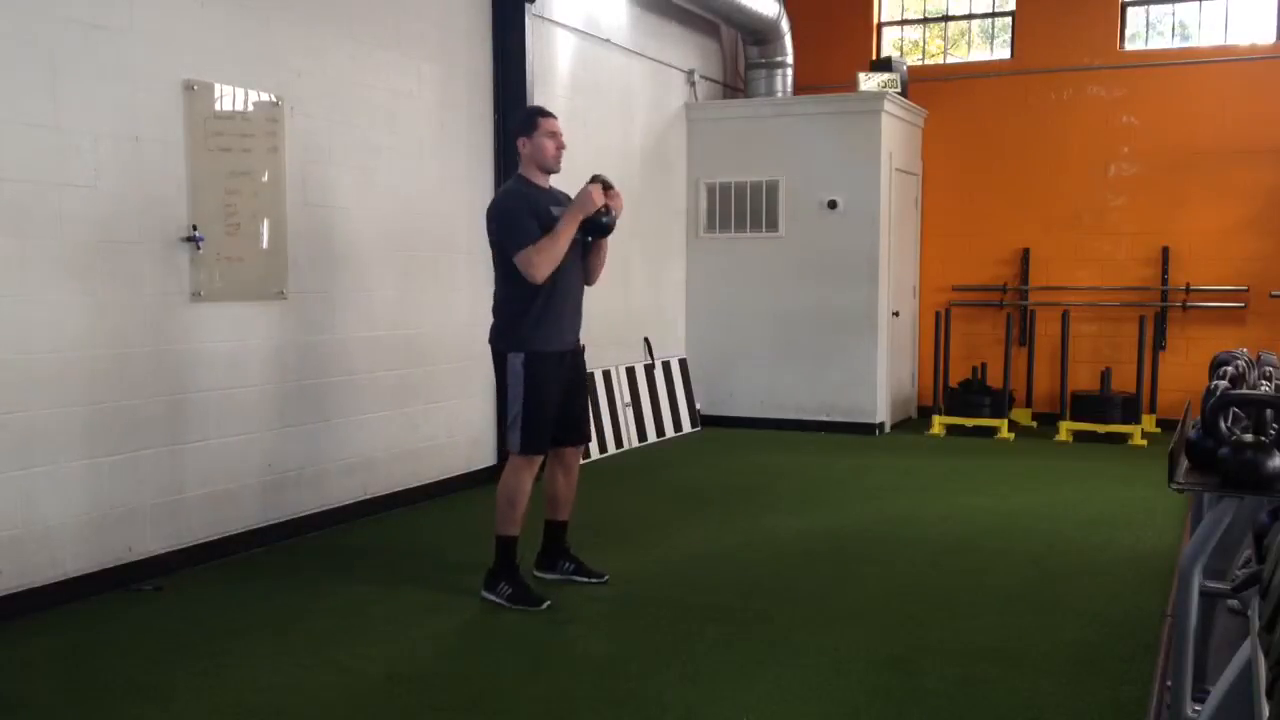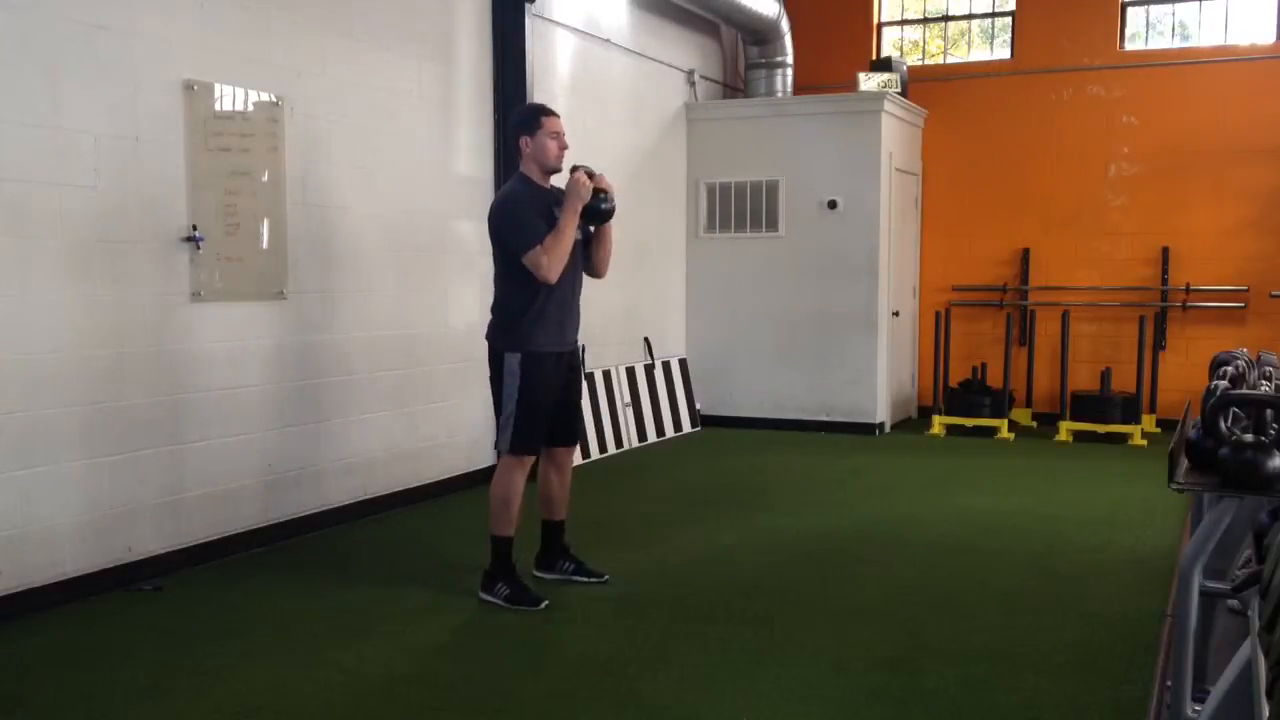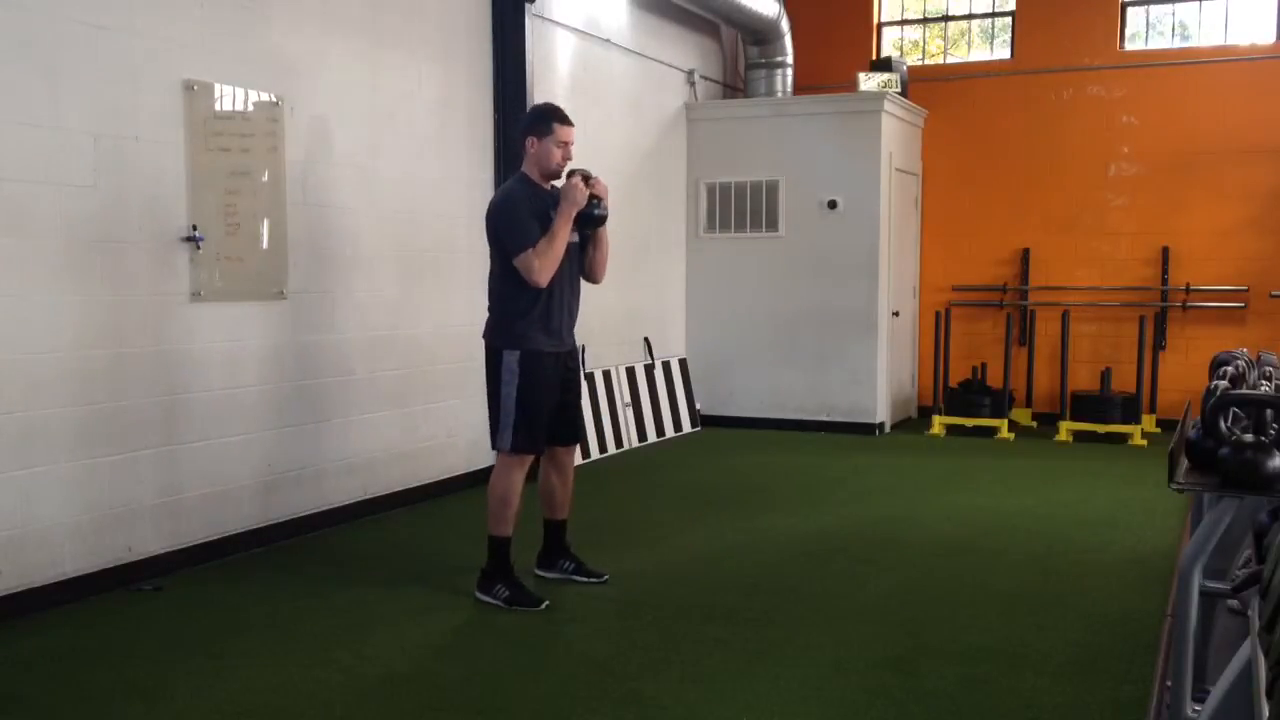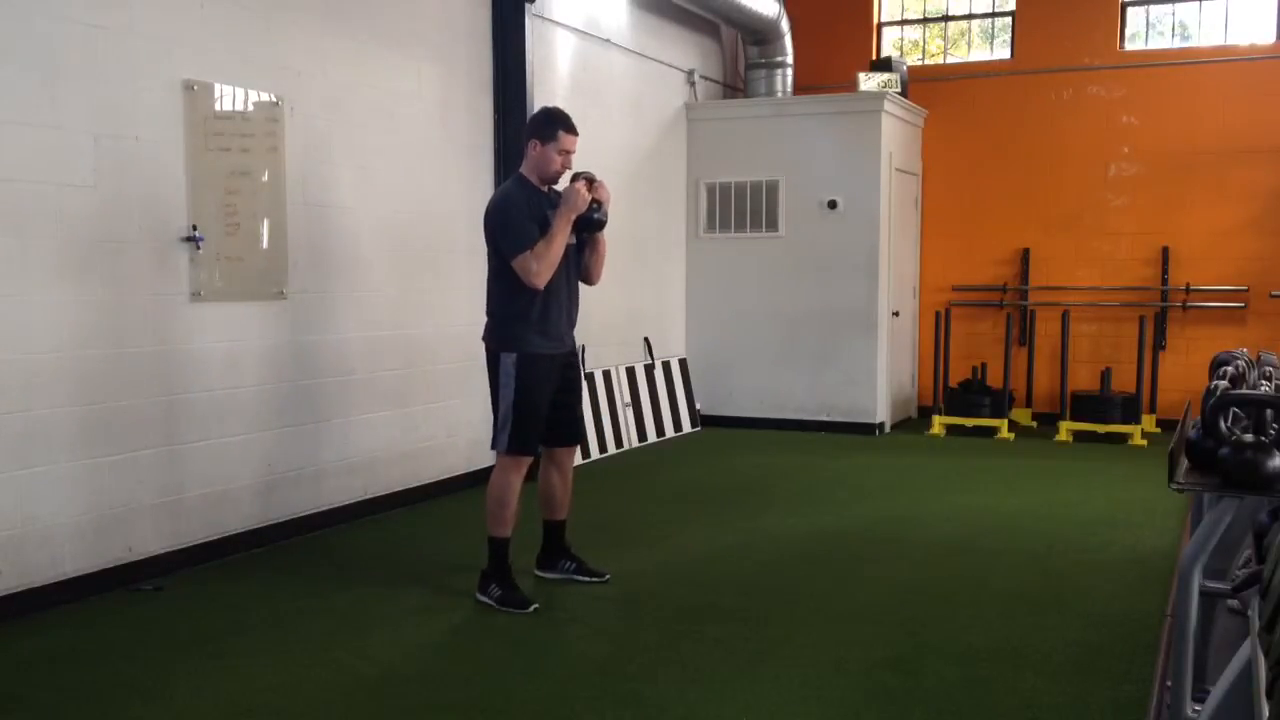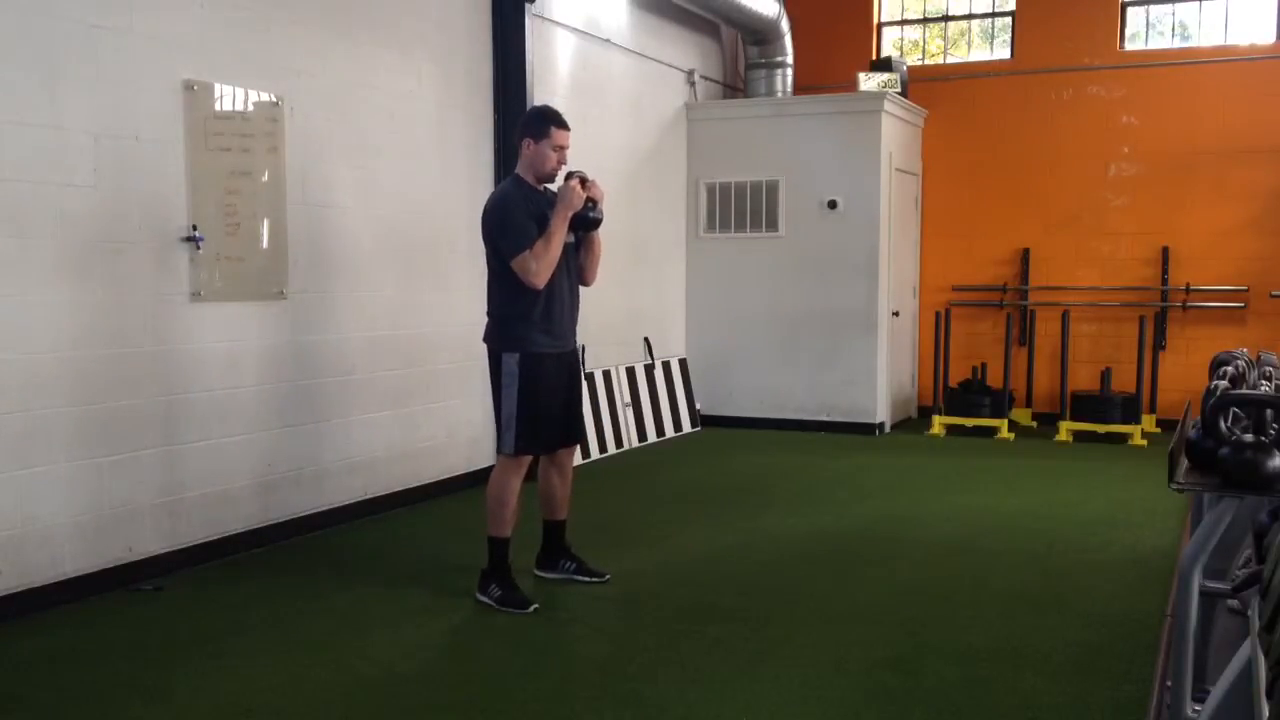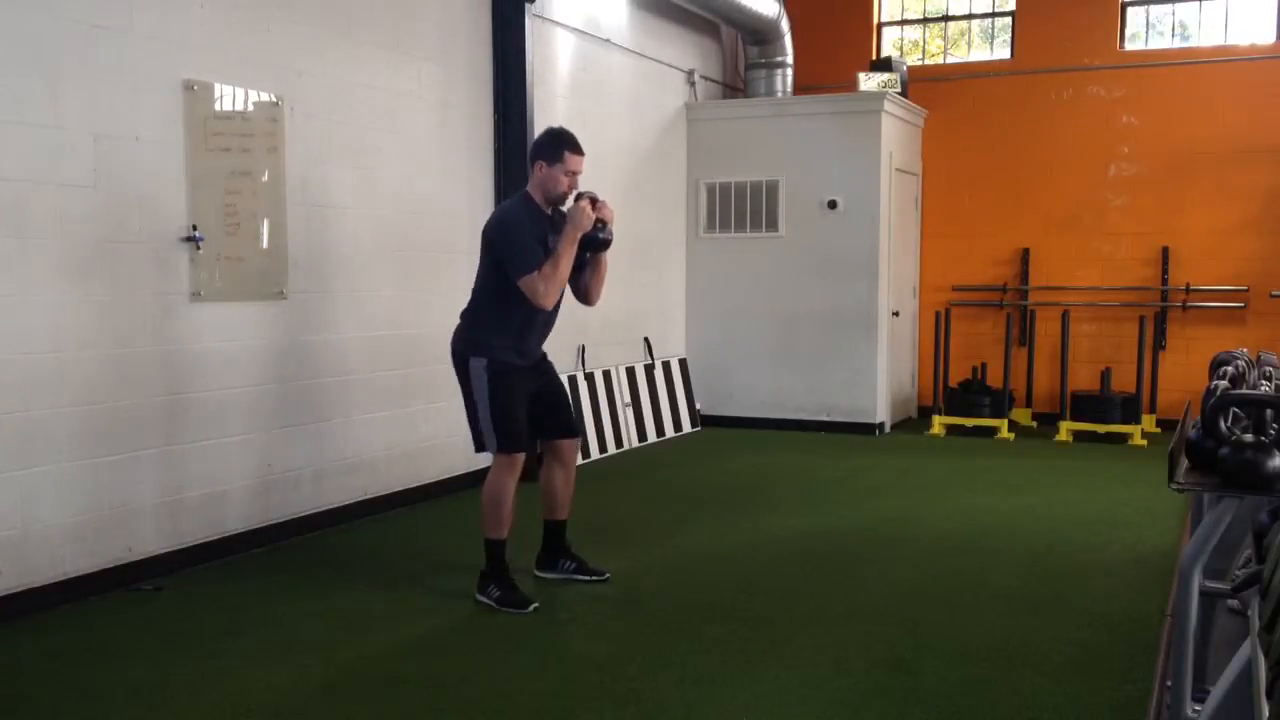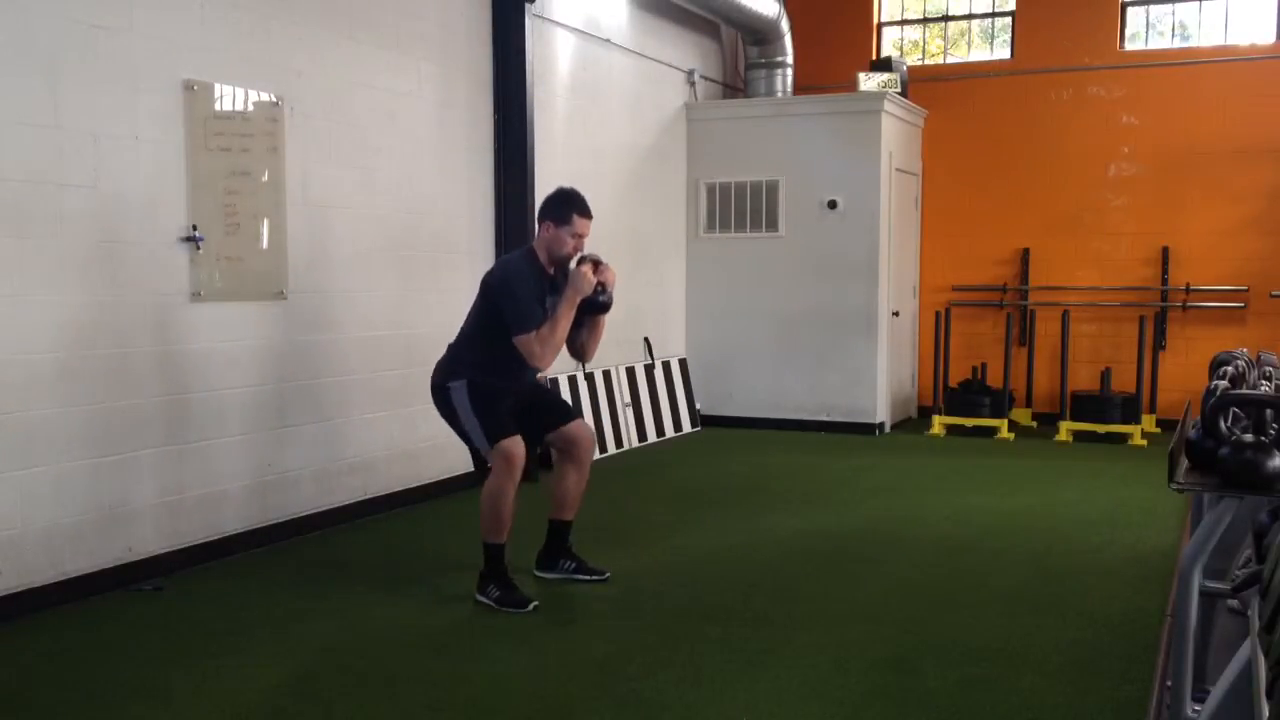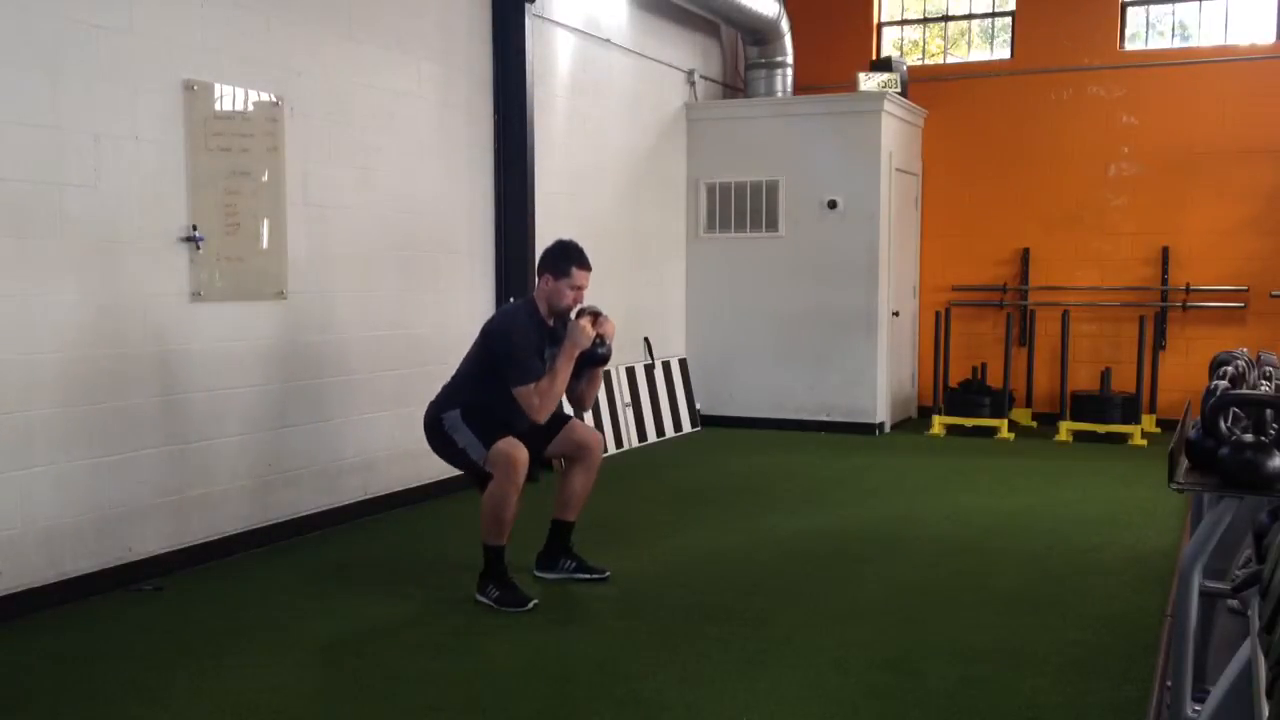
dt=0.4s
person 1, frame 1
left shoulder: (562, 199)
right shoulder: (512, 200)
left elbow: (587, 274)
right elbow: (536, 268)
right wrist: (575, 214)
left hip: (566, 346)
right hip: (526, 350)
left knee: (569, 452)
right knee: (527, 456)
left ankle: (554, 553)
right ankle: (501, 573)
person 1, frame 2
left shoulder: (563, 198)
right shoulder: (515, 201)
left elbow: (597, 266)
right elbow: (548, 268)
right wrist: (573, 206)
left hip: (562, 345)
right hip: (523, 349)
left knee: (561, 451)
right knee: (518, 455)
left ankle: (553, 553)
right ankle: (498, 573)
person 1, frame 3
left shoulder: (563, 200)
right shoulder: (513, 200)
left elbow: (594, 272)
right elbow: (538, 272)
right wrist: (567, 212)
left hip: (560, 346)
right hip: (520, 349)
left knee: (562, 450)
right knee: (517, 455)
left ankle: (554, 553)
right ankle: (495, 573)
person 1, frame 4
left shoulder: (560, 200)
right shoulder: (510, 202)
left elbow: (589, 274)
right elbow: (535, 274)
right wrist: (566, 215)
left hip: (560, 346)
right hip: (520, 350)
left knee: (562, 450)
right knee: (516, 456)
left ankle: (554, 553)
right ankle: (495, 574)
person 1, frame 5
left shoulder: (554, 200)
right shoulder: (507, 202)
left elbow: (585, 274)
right elbow: (535, 274)
right wrist: (563, 213)
left hip: (561, 346)
right hip: (521, 350)
left knee: (562, 453)
right knee: (516, 457)
left ankle: (554, 553)
right ankle: (494, 575)
person 1, frame 6
left shoulder: (559, 220)
right shoulder: (512, 220)
left elbow: (588, 295)
right elbow: (543, 295)
right wrist: (572, 234)
left hip: (530, 354)
right hip: (489, 354)
left knee: (565, 446)
right knee: (510, 457)
left ankle: (554, 553)
right ankle: (493, 575)
person 1, frame 7
left shoulder: (562, 275)
right shoulder: (513, 275)
left elbow: (583, 353)
right elbow: (540, 356)
right wrist: (573, 296)
left hip: (514, 383)
right hip: (467, 382)
left knee: (580, 440)
right knee: (510, 455)
left ankle: (555, 552)
right ankle: (492, 575)
person 1, frame 8
left shoulder: (562, 324)
right shoulder: (513, 326)
left elbow: (581, 402)
right elbow: (540, 411)
right wrist: (572, 349)
right hip: (457, 417)
left knee: (590, 444)
right knee: (514, 459)
left ankle: (555, 553)
right ankle: (492, 577)
